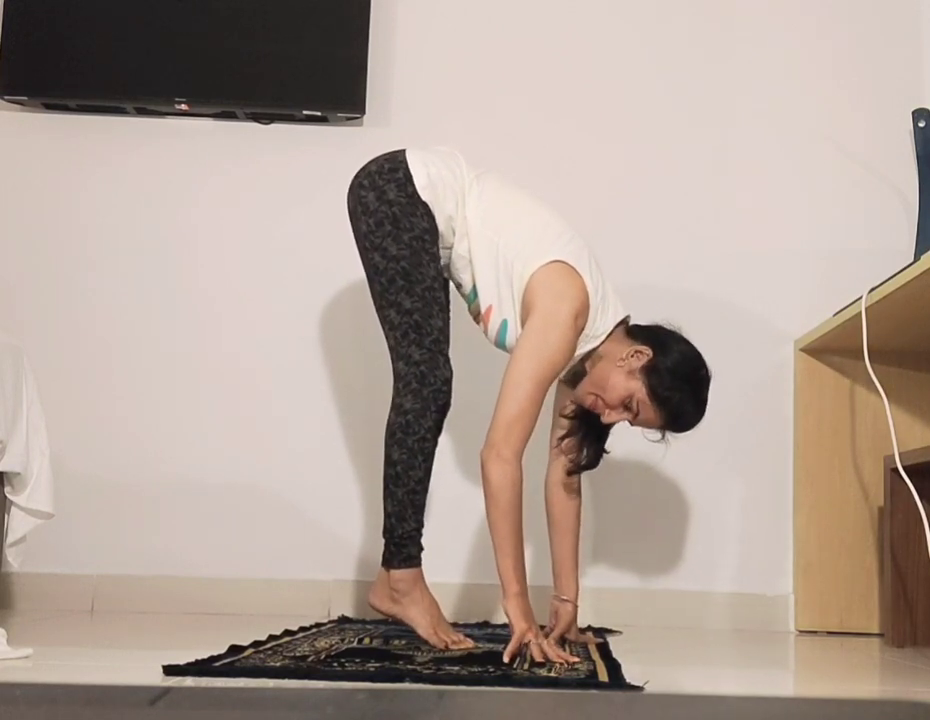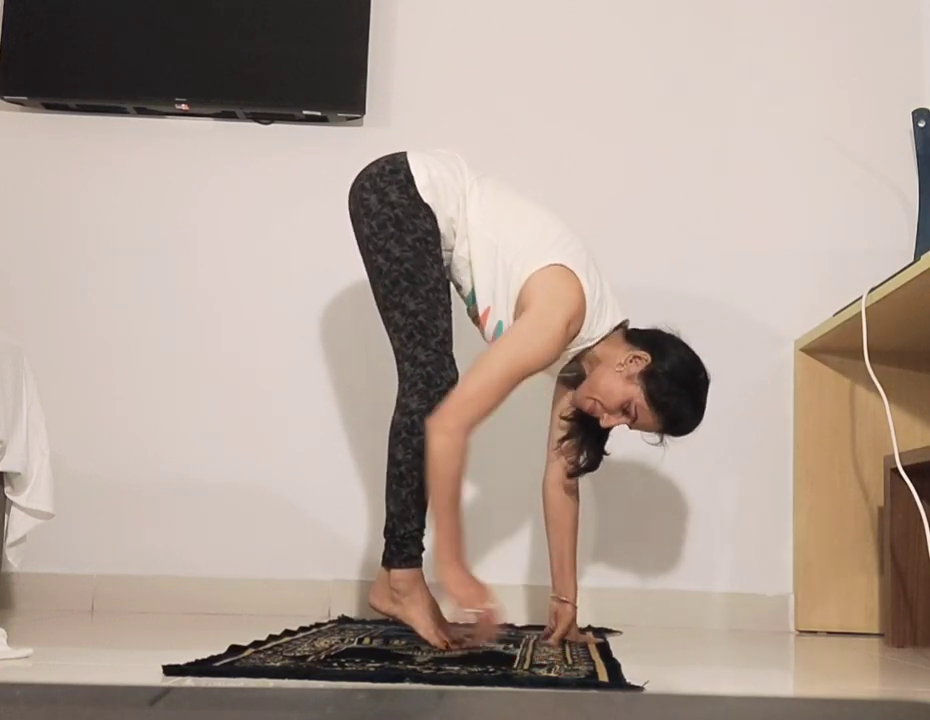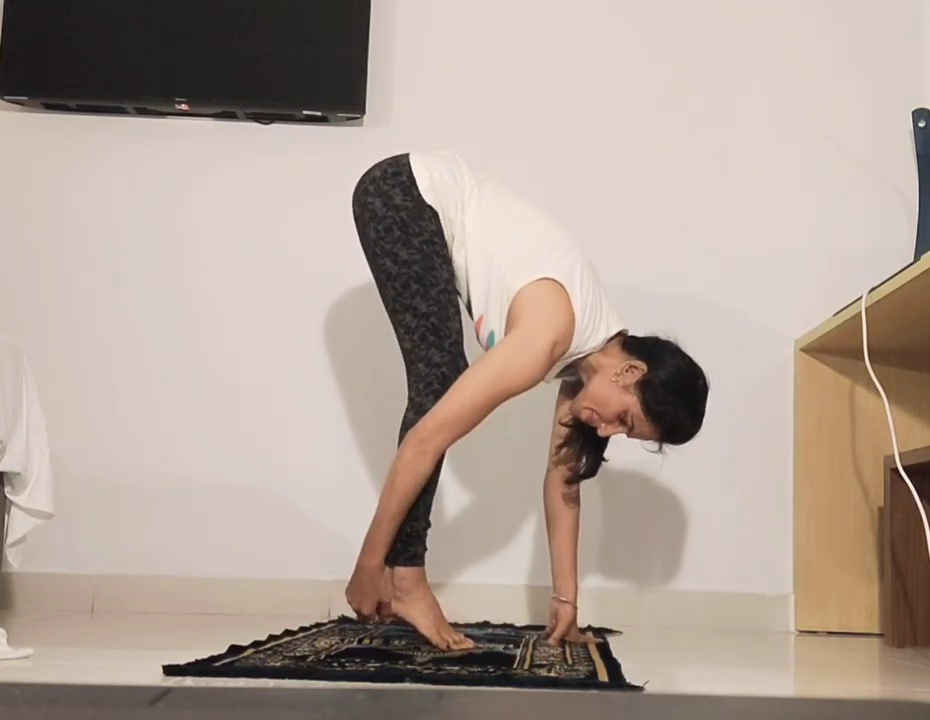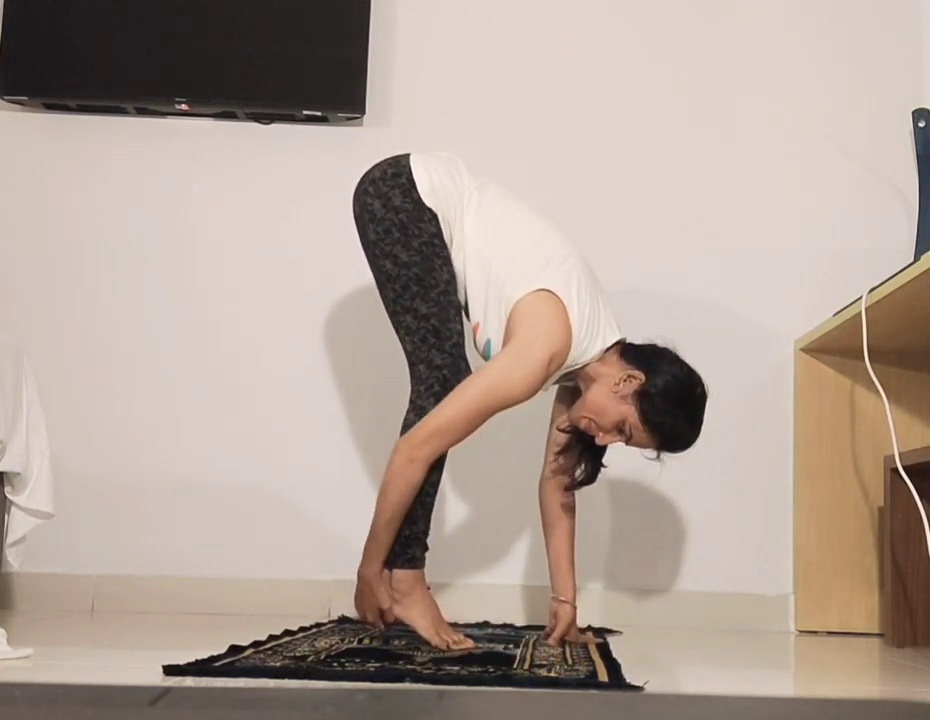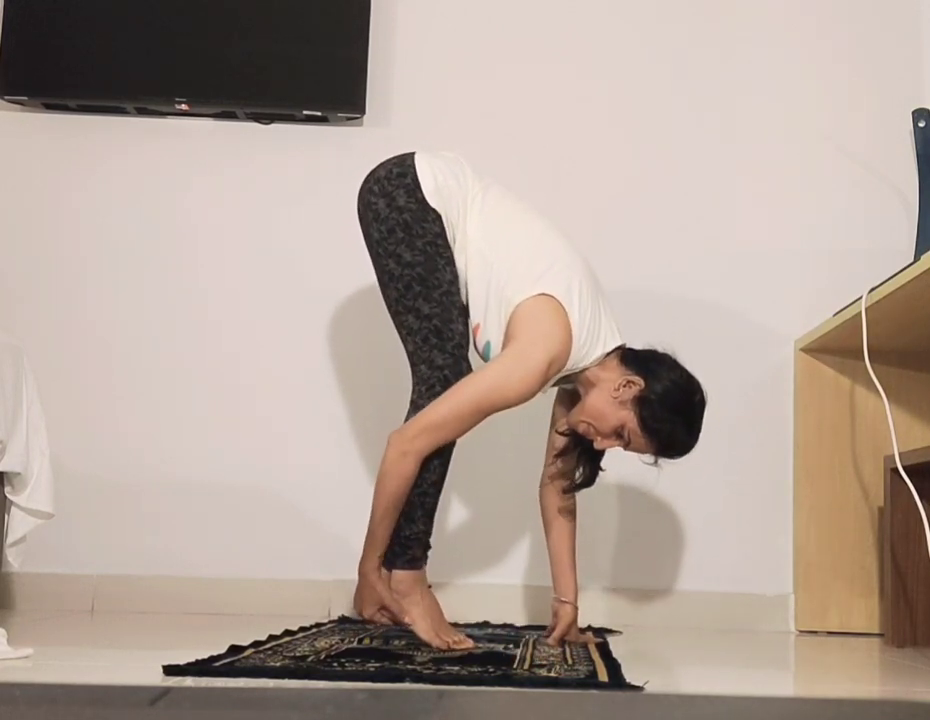
dt=0.5s
person 1, frame 1
left shoulder: (587, 343)
right shoulder: (568, 314)
left elbow: (564, 470)
right elbow: (499, 455)
left wrist: (566, 598)
right wrist: (517, 603)
left hip: (426, 210)
right hip: (399, 190)
left knee: (430, 388)
right knee: (425, 384)
left ankle: (397, 575)
right ankle: (400, 579)
person 1, frame 2
left shoulder: (584, 347)
right shoulder: (563, 316)
left elbow: (562, 472)
right elbow: (448, 424)
left wrist: (565, 598)
right wrist: (453, 566)
left hip: (425, 207)
right hip: (399, 193)
left knee: (432, 385)
right knee: (431, 384)
left ankle: (401, 576)
right ankle: (400, 578)
person 1, frame 3
left shoulder: (587, 350)
right shoulder: (551, 336)
left elbow: (563, 475)
right elbow: (423, 440)
left wrist: (565, 597)
right wrist: (369, 564)
left hip: (432, 205)
right hip: (402, 192)
left knee: (443, 385)
right knee: (439, 378)
left ankle: (401, 573)
right ankle: (404, 578)
person 1, frame 4
left shoulder: (587, 355)
right shoulder: (550, 345)
left elbow: (557, 480)
right elbow: (414, 449)
left wrist: (564, 598)
right wrist: (370, 571)
left hip: (431, 203)
right hip: (401, 193)
left knee: (443, 384)
right knee: (442, 380)
left ankle: (401, 576)
right ankle: (403, 580)
person 1, frame 5
left shoulder: (588, 360)
right shoulder: (549, 349)
left elbow: (557, 483)
right elbow: (406, 443)
left wrist: (565, 599)
right wrist: (369, 569)
left hip: (442, 204)
right hip: (407, 193)
left knee: (445, 387)
right knee: (443, 380)
left ankle: (402, 576)
right ankle: (403, 579)
